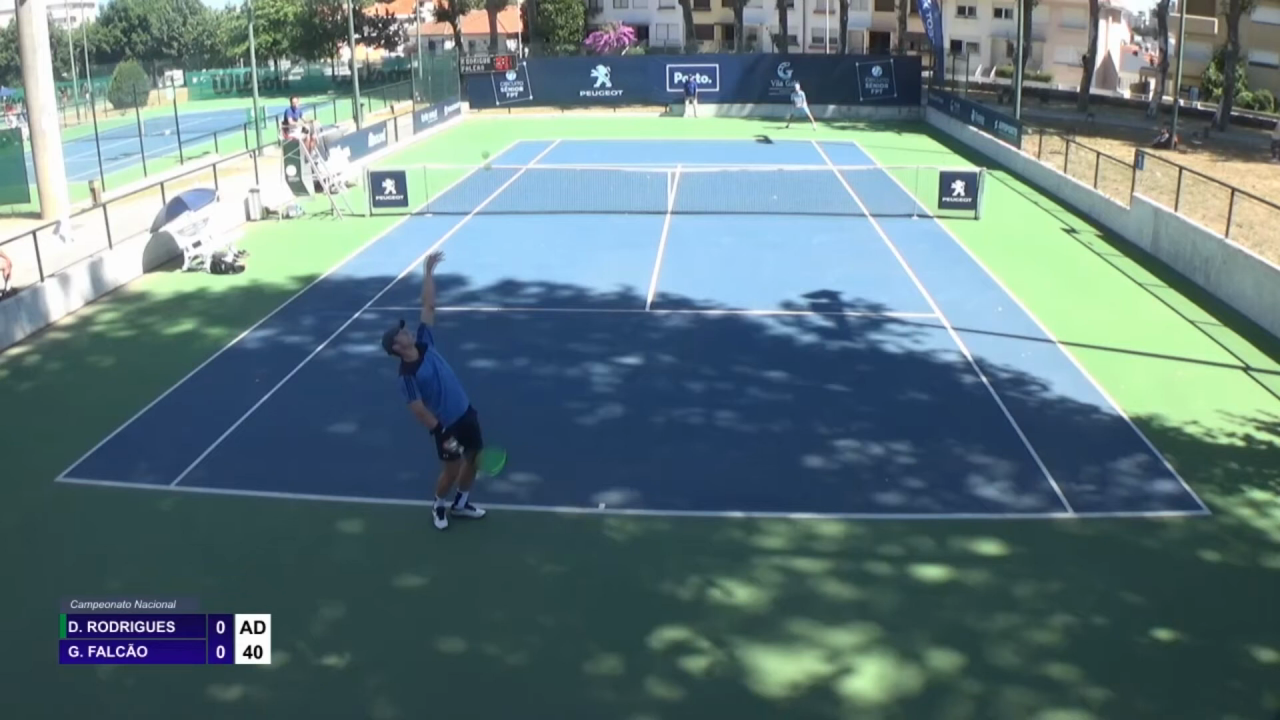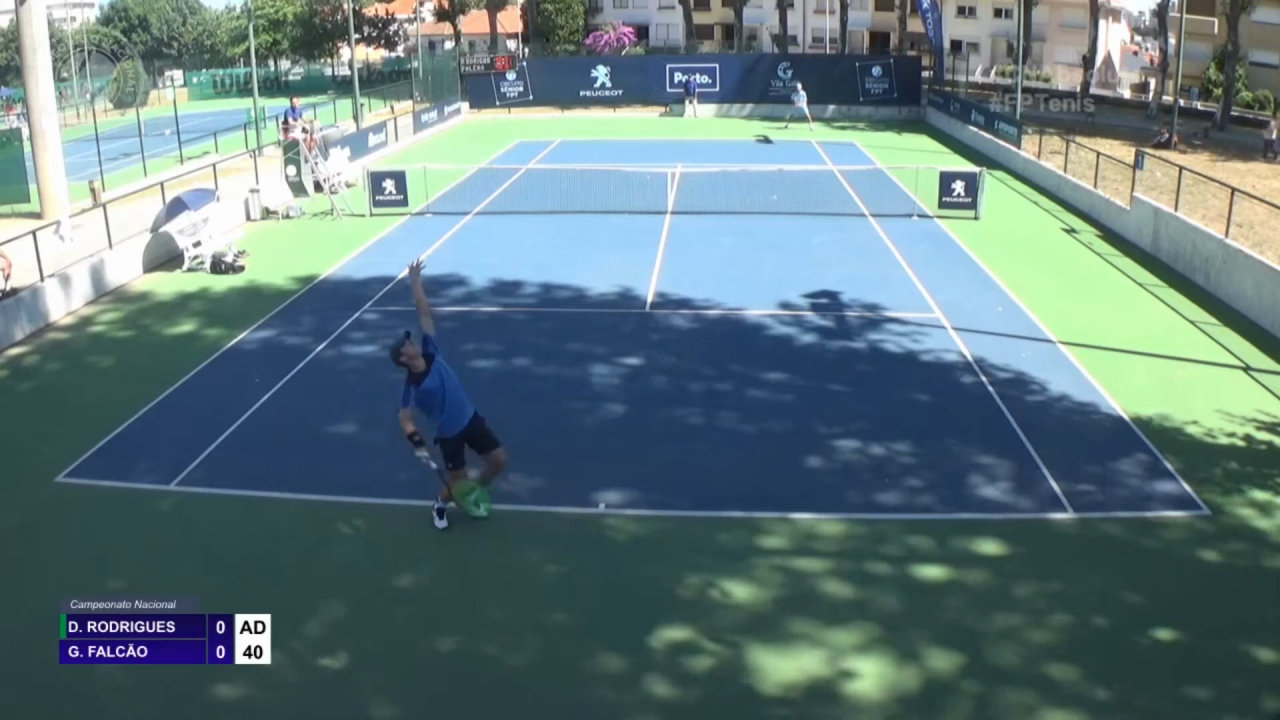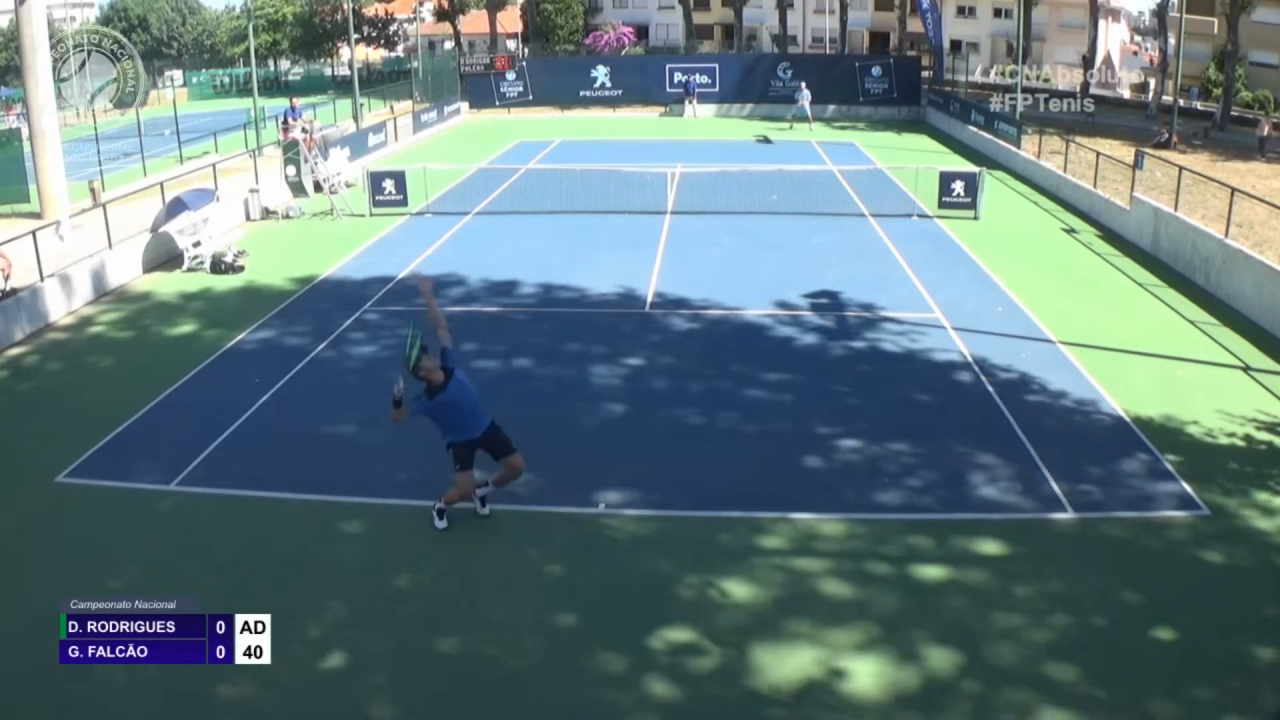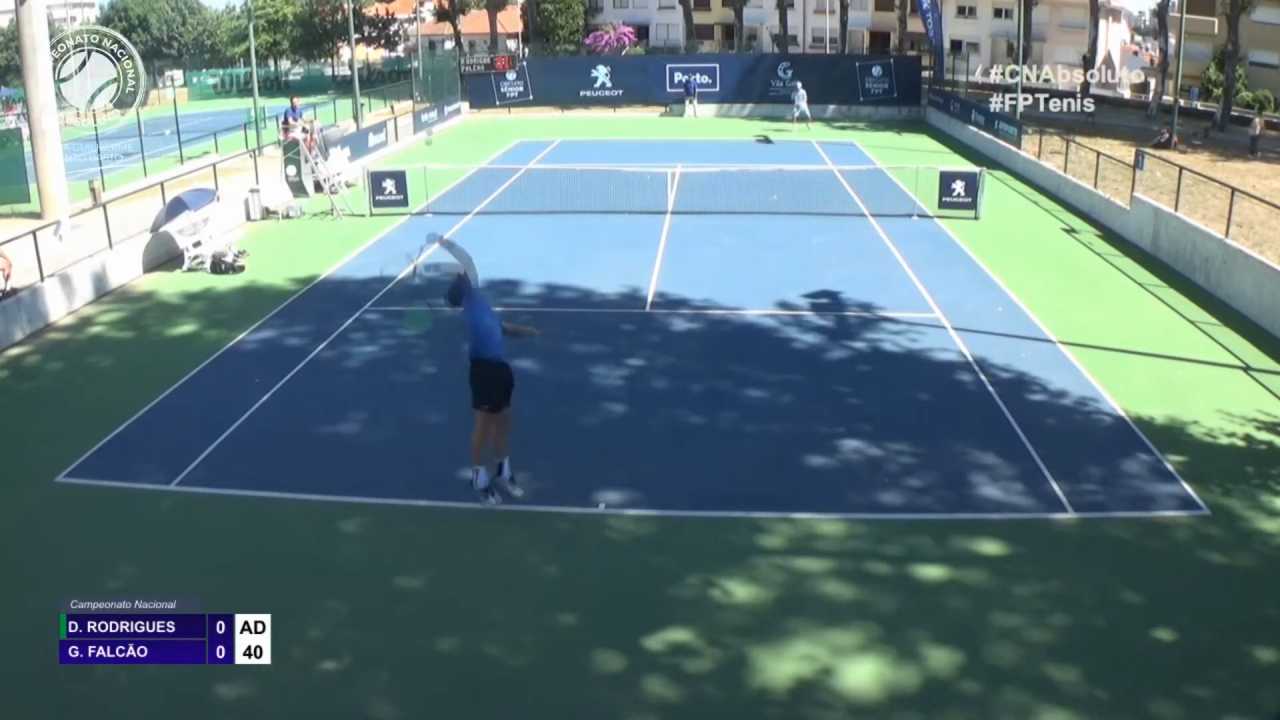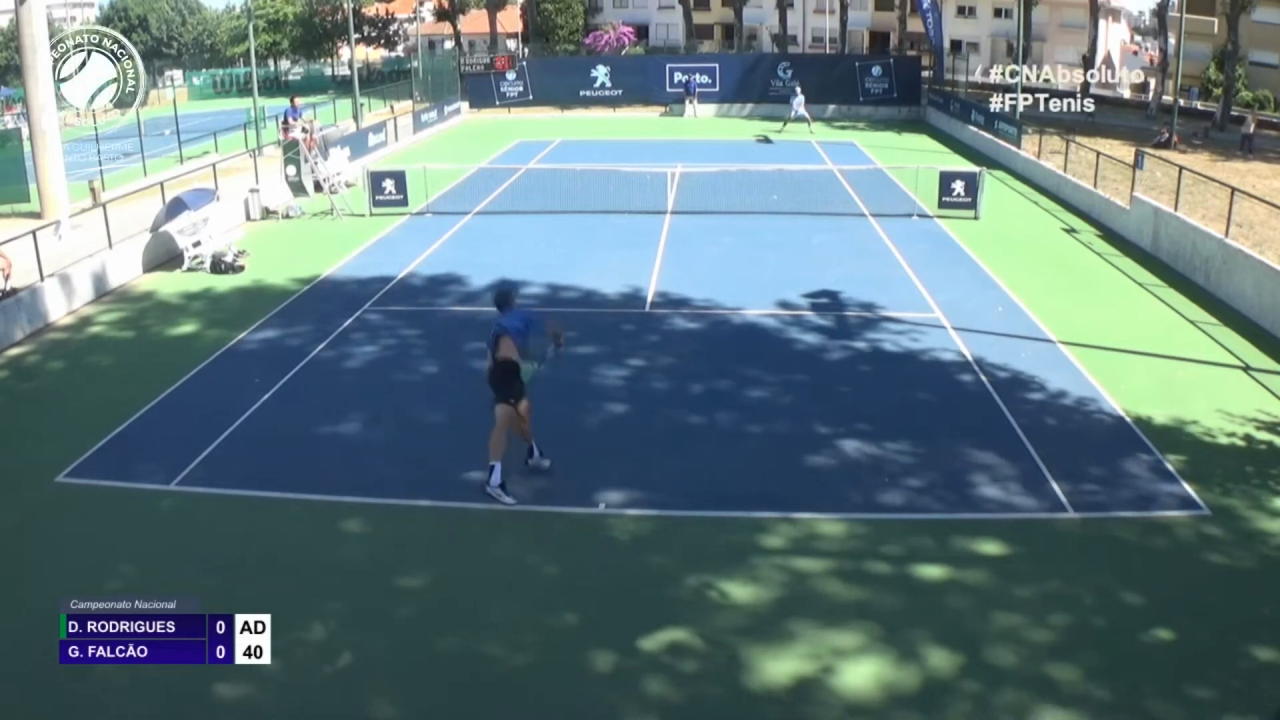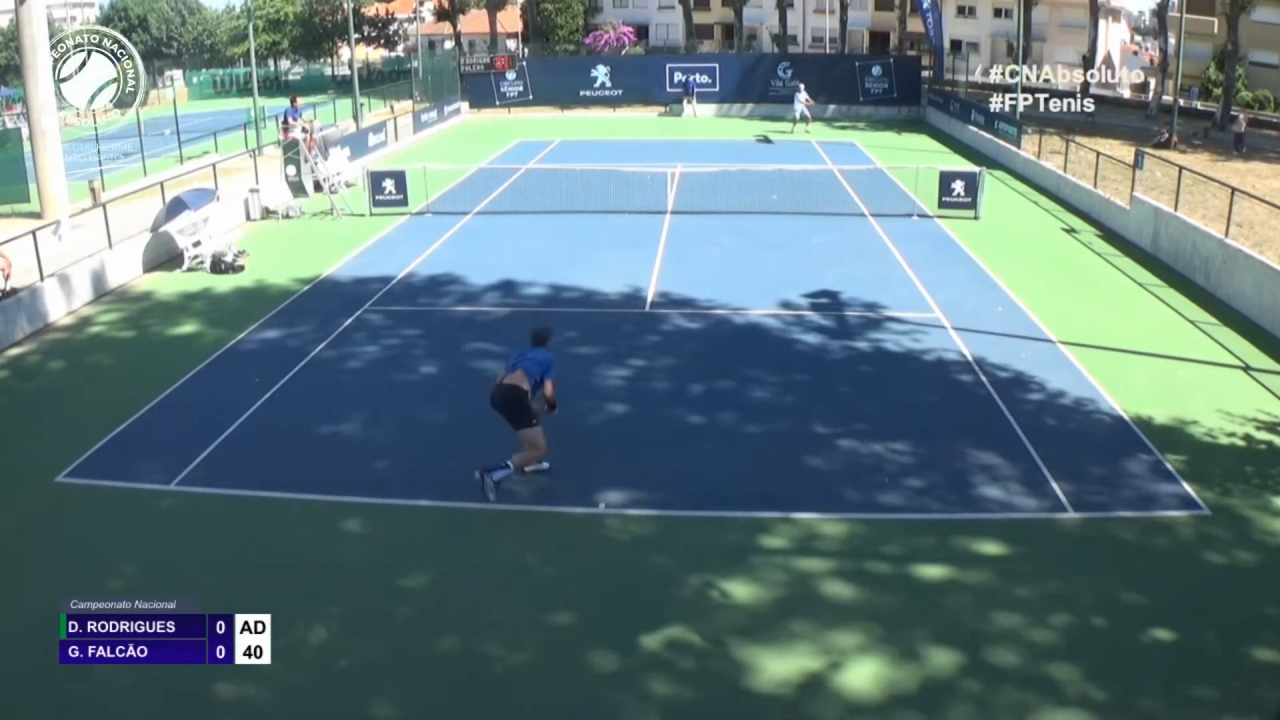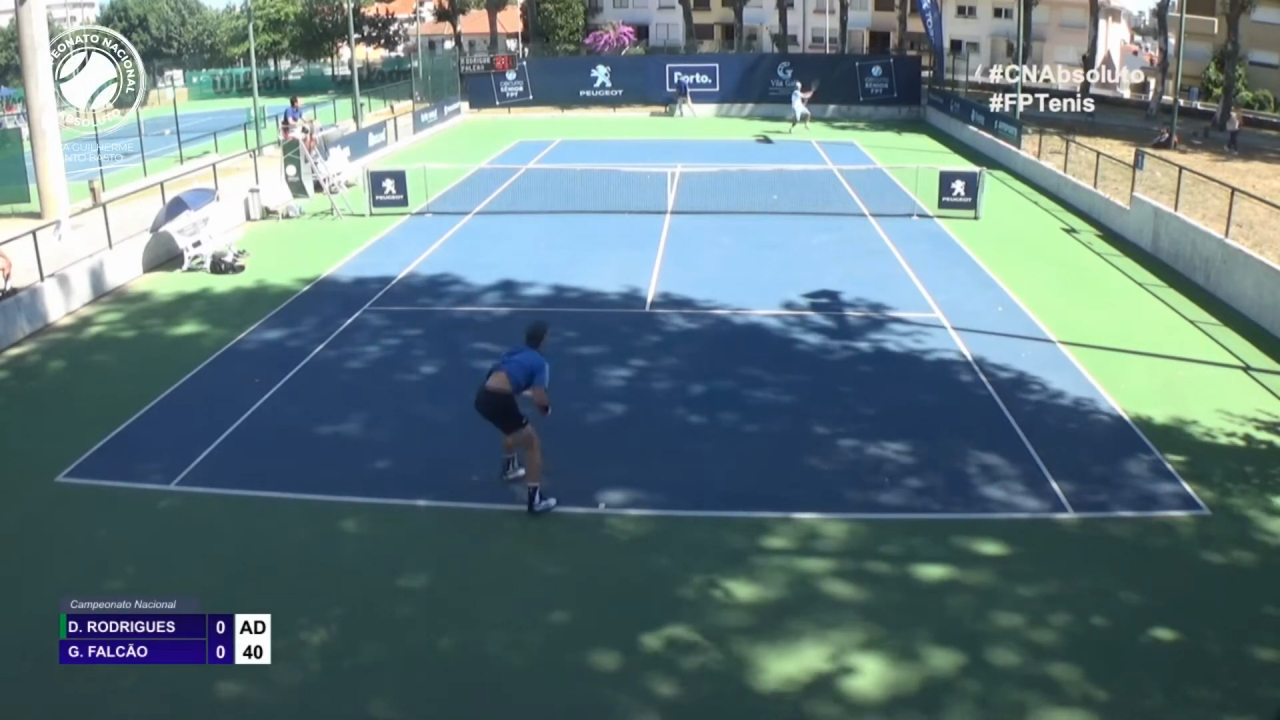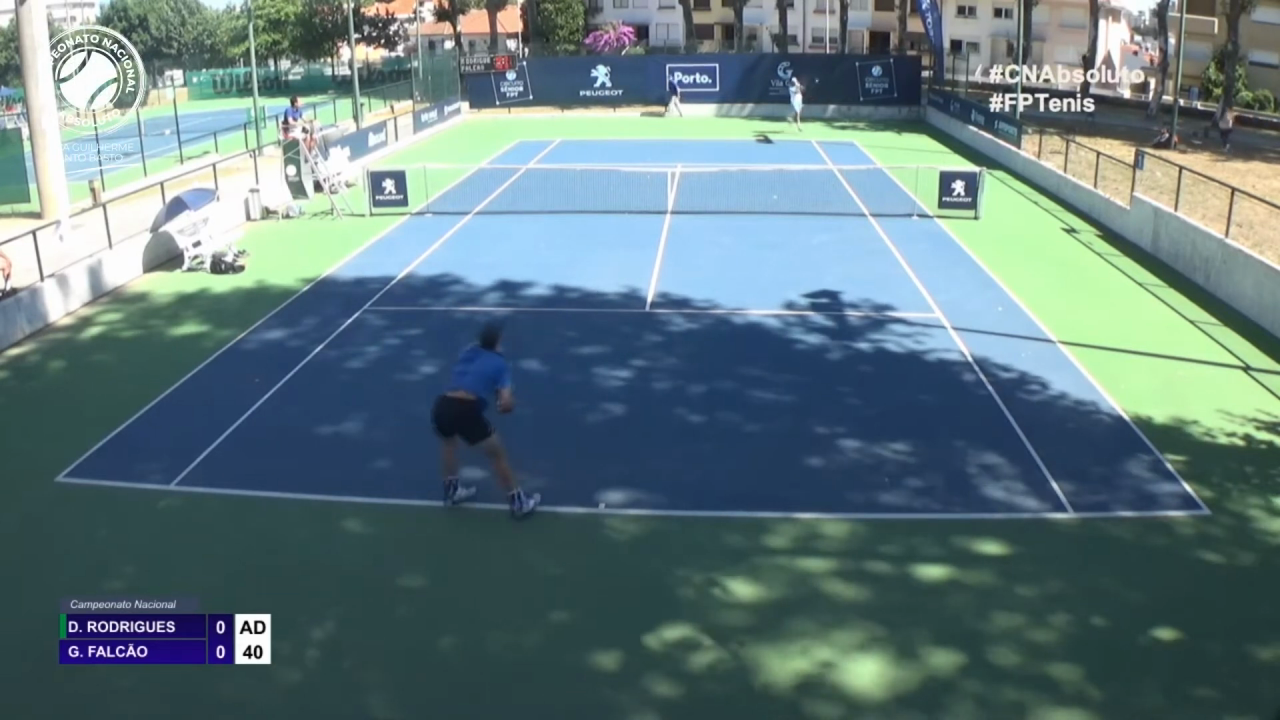
dt=0.3s
person 1, frame 1
left shoulder: (424, 343)
right shoulder: (407, 376)
left elbow: (428, 305)
right elbow: (420, 411)
left wrist: (429, 271)
right wrist: (443, 435)
left hip: (465, 412)
right hip: (445, 425)
left knee: (474, 460)
right knee: (452, 470)
left ankle: (460, 503)
right ankle: (439, 505)
person 1, frame 2
left shoulder: (430, 354)
right shoulder: (412, 386)
left elbow: (424, 313)
right elbow: (404, 418)
left wrist: (414, 282)
right wrist: (417, 443)
left hip: (471, 419)
right hip: (449, 434)
left knee: (498, 461)
right knee: (458, 482)
right ankle: (440, 506)
person 1, frame 3
left shoulder: (450, 368)
right shoulder: (425, 399)
left elbow: (440, 327)
right elbow: (398, 418)
left wrist: (428, 296)
right wrist: (397, 399)
left hip: (487, 428)
right hip: (462, 441)
left knee: (516, 467)
right knee: (463, 489)
left ankle: (484, 489)
right ankle: (440, 505)
person 1, frame 4
left shoulder: (481, 307)
right shoulder: (471, 301)
left elbow: (505, 329)
left wrist: (525, 331)
left hip: (498, 368)
right hip: (485, 369)
left knee: (503, 422)
right knee: (484, 425)
left ankle: (503, 474)
right ankle: (481, 480)
person 1, frame 5
left shoulder: (498, 325)
right shoulder: (523, 315)
left elbow: (491, 359)
right elbow: (552, 331)
right wrist: (557, 341)
left hip: (499, 371)
right hip: (506, 374)
left knee: (524, 412)
right knee: (502, 425)
left ankle: (534, 454)
right ankle: (494, 482)
person 1, frame 6
left shoulder: (520, 355)
right shoulder: (548, 357)
left elbow: (498, 382)
right elbow: (548, 393)
right wrist: (552, 406)
left hip: (499, 394)
right hip: (514, 397)
left knee: (534, 415)
right knee: (539, 449)
left ankle: (530, 462)
right ankle: (494, 475)
person 1, frame 7
left shoulder: (514, 352)
right shoulder: (539, 362)
right elbow: (540, 399)
left wrist: (526, 391)
right wrist: (546, 408)
left hip: (482, 398)
right hip: (499, 402)
left knee: (513, 428)
right knee: (532, 445)
left ankle: (509, 468)
right ankle: (535, 500)
person 1, frame 8
left shoulder: (468, 352)
right shoulder: (500, 363)
right elbow: (507, 403)
right wrist: (507, 404)
left hip: (442, 407)
right hip: (466, 410)
left knee: (449, 442)
right knee: (498, 454)
left ankle: (452, 490)
right ankle: (518, 502)
